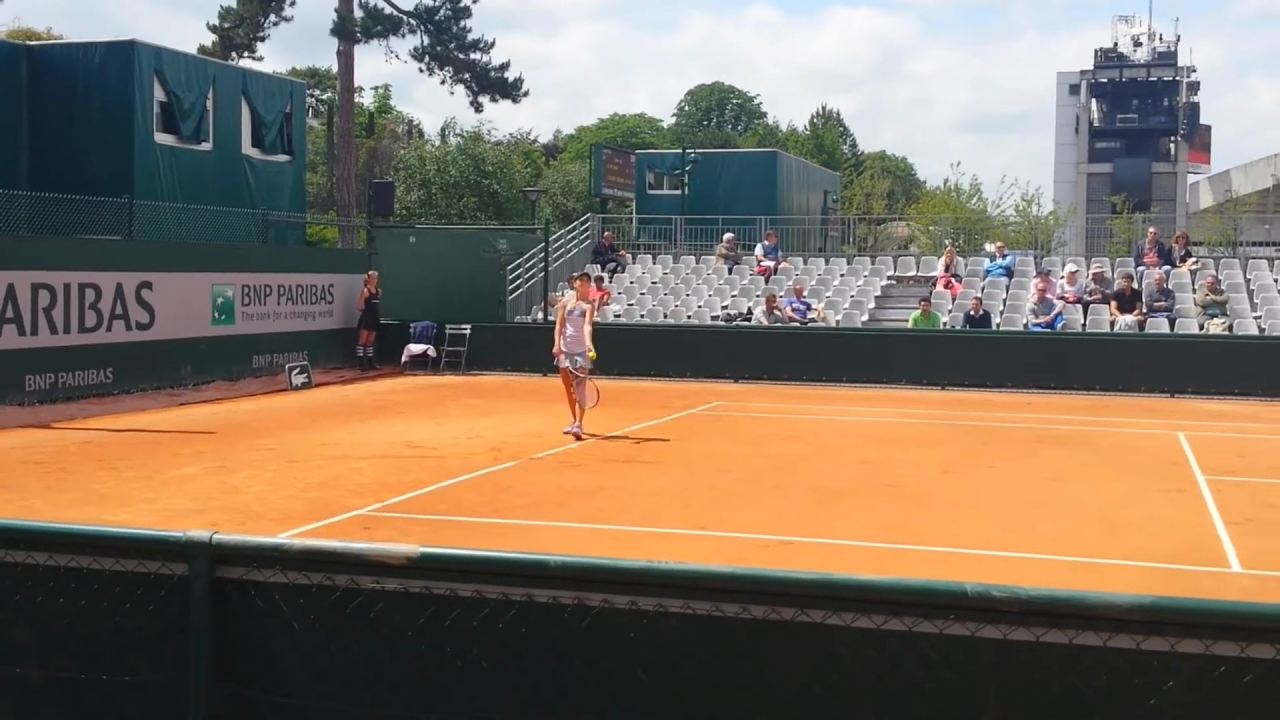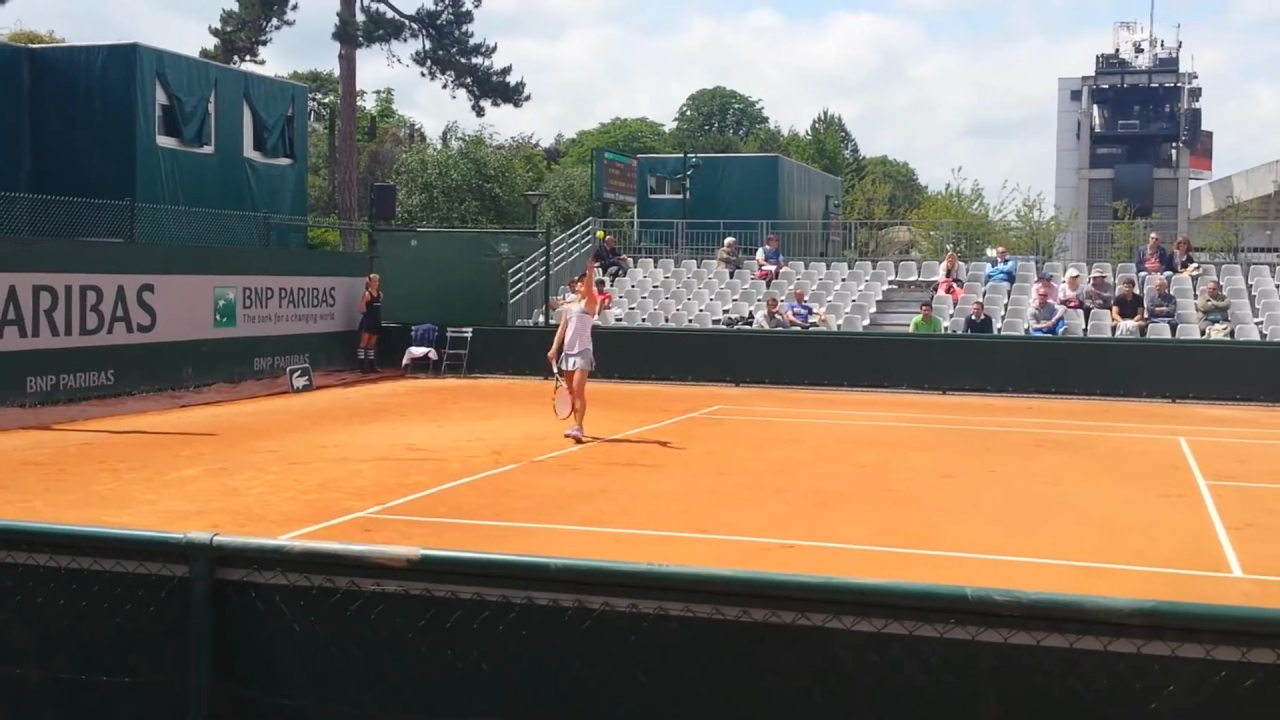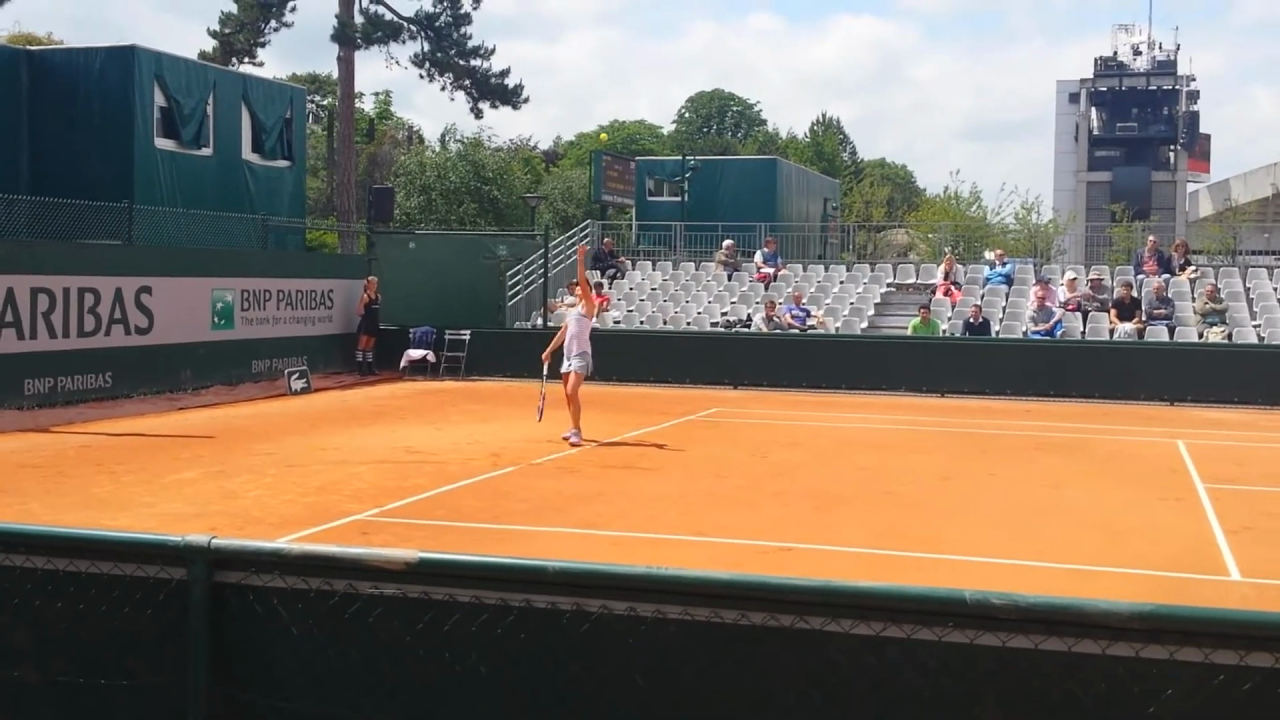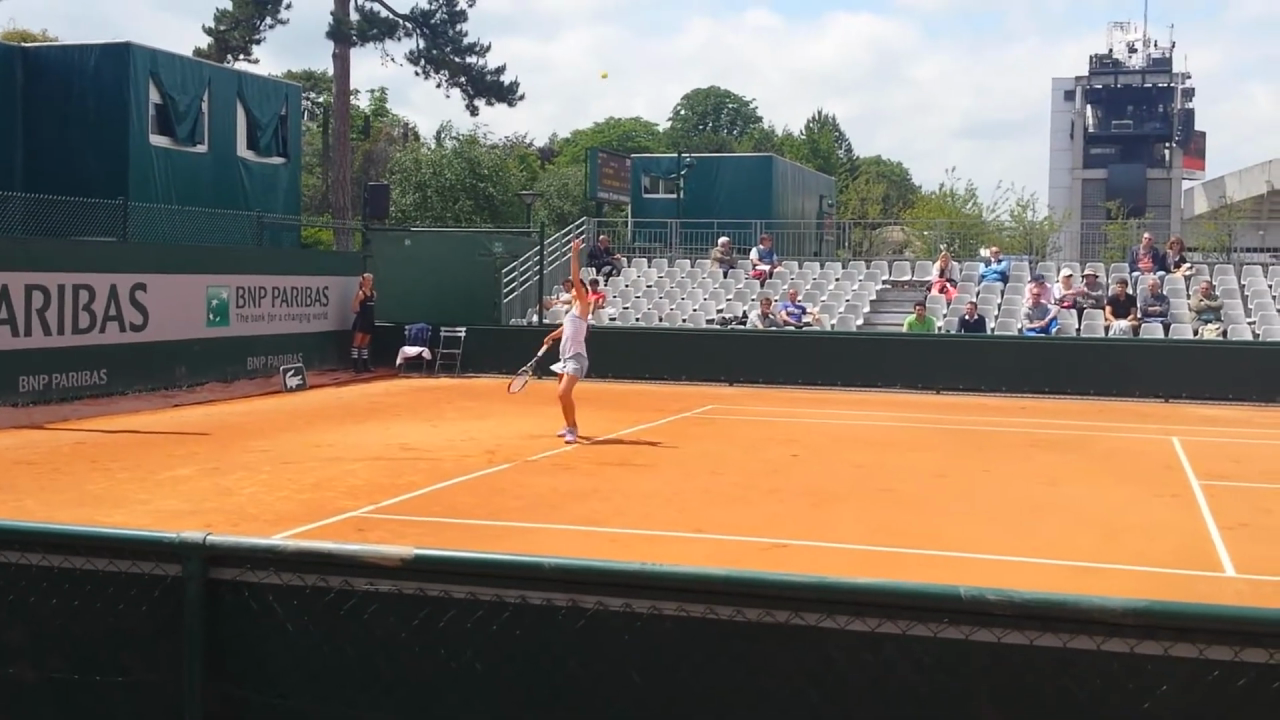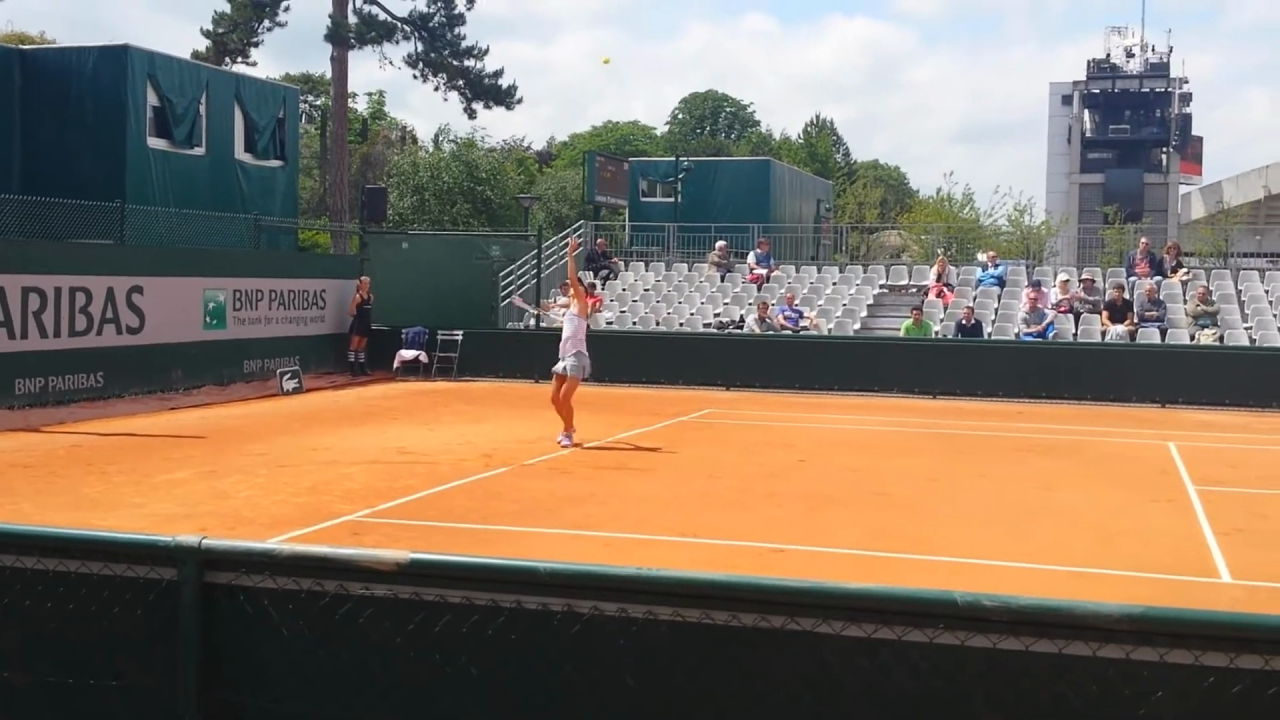
dt=0.2s
person 1, frame 1
left shoulder: (588, 305)
right shoulder: (565, 302)
left elbow: (588, 326)
right elbow: (559, 325)
left wrist: (588, 344)
right wrist: (557, 345)
left hip: (580, 351)
right hip: (565, 350)
left knee: (578, 387)
right knee: (569, 389)
left ankle: (578, 424)
right ankle: (575, 420)
person 1, frame 2
left shoulder: (590, 302)
right shoulder: (570, 308)
left elbow: (589, 288)
right elbow: (561, 329)
left wrist: (591, 271)
right wrist: (554, 349)
left hip: (582, 351)
right hip: (568, 352)
left knee: (579, 389)
right knee: (571, 391)
left ankle: (579, 428)
right ankle: (576, 425)
person 1, frame 3
left shoulder: (588, 305)
right shoulder: (572, 311)
left elbow: (584, 282)
right elbow: (563, 333)
left wrist: (581, 259)
right wrist: (549, 350)
left hip: (581, 356)
right hip: (568, 355)
left knee: (572, 392)
right knee: (569, 395)
left ankle: (576, 432)
right ankle: (574, 429)
person 1, frame 4
left shoulder: (583, 306)
right shoulder: (572, 311)
left elbow: (576, 279)
left wrist: (575, 254)
right wrist: (551, 337)
left hip: (576, 358)
right hip: (565, 357)
left knee: (564, 393)
right knee: (563, 394)
left ankle: (571, 430)
right ankle: (571, 425)
person 1, frame 5
left shoulder: (581, 304)
right shoulder: (572, 308)
left elbow: (573, 279)
left wrist: (570, 254)
left hip: (577, 358)
right hip: (565, 358)
left knee: (564, 398)
right knee: (555, 398)
left ankle: (568, 433)
right ankle: (567, 427)
